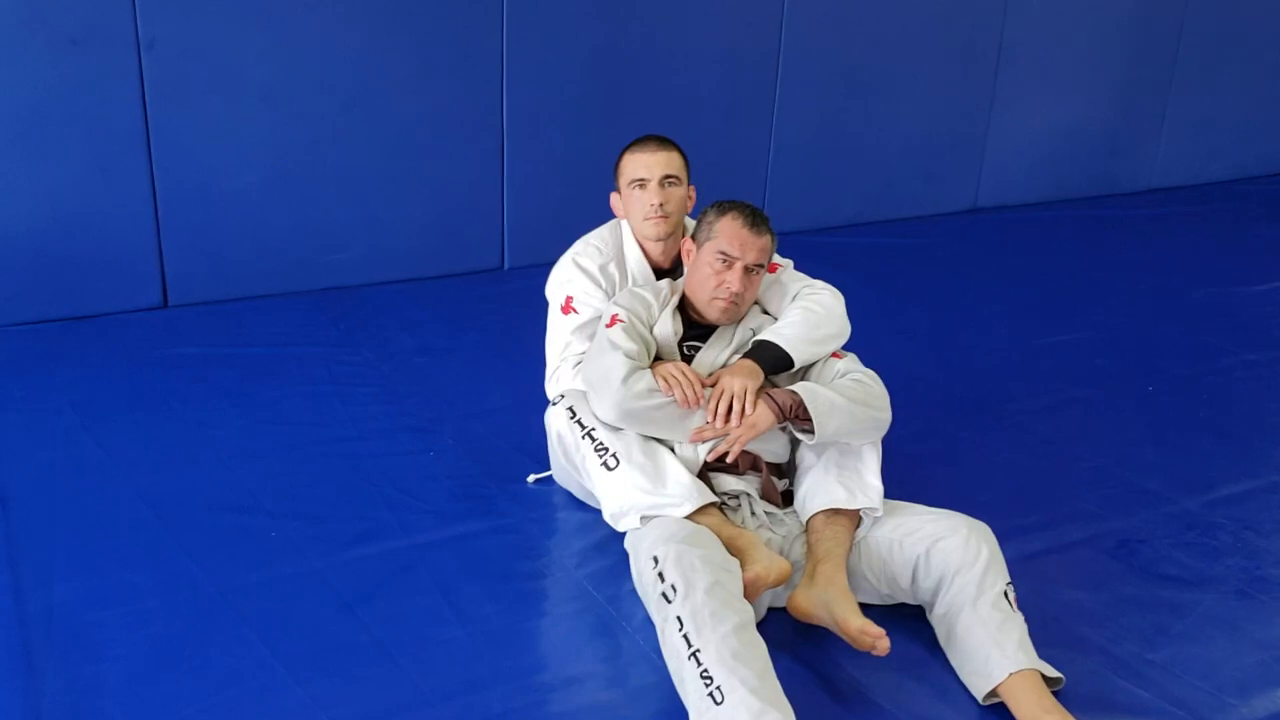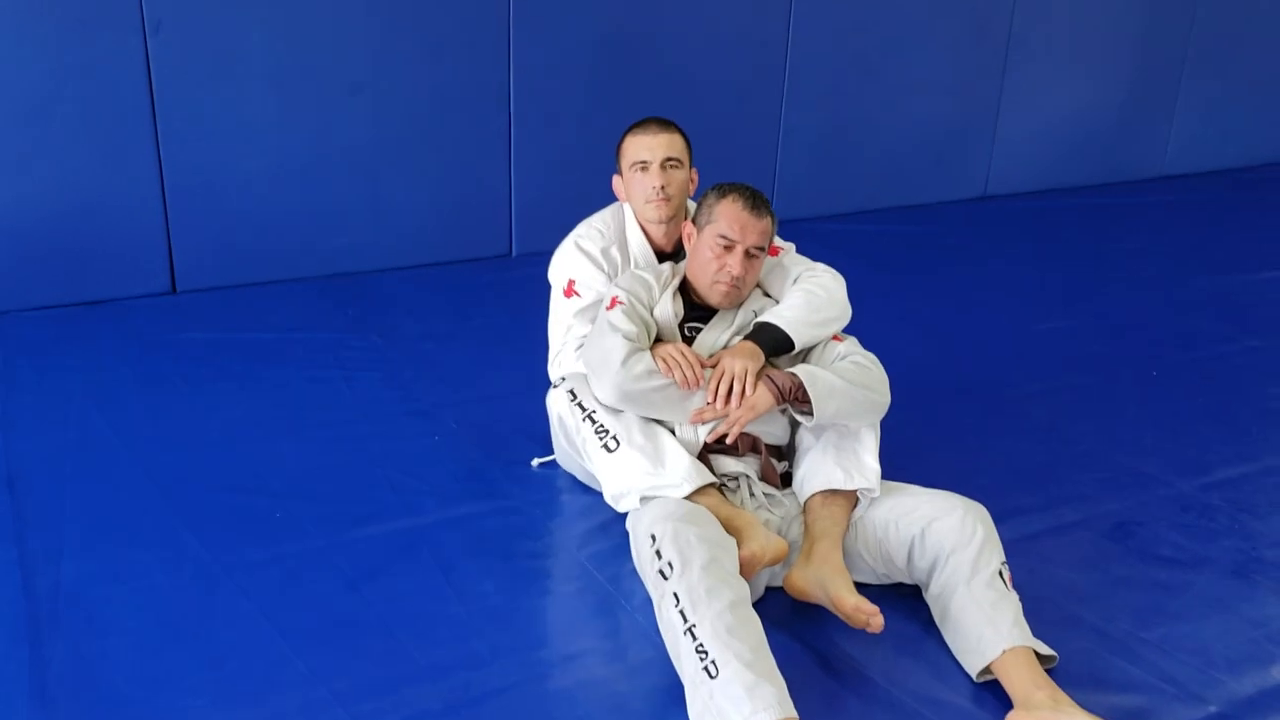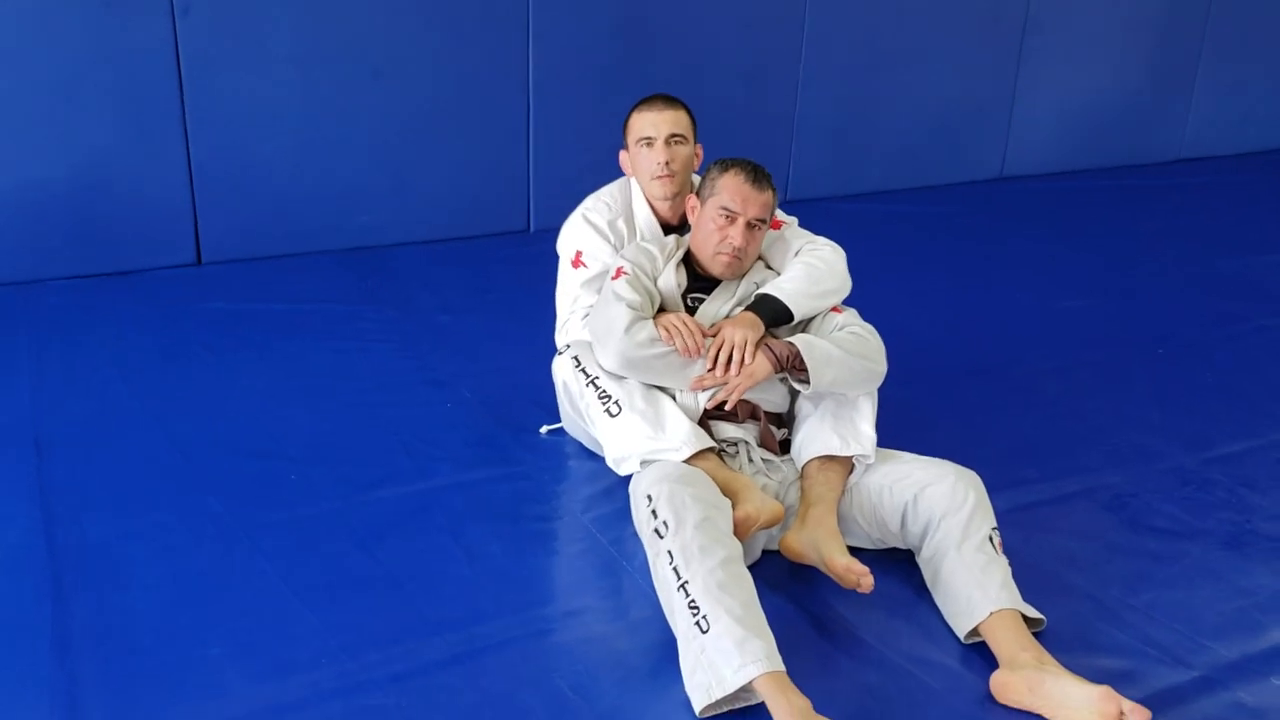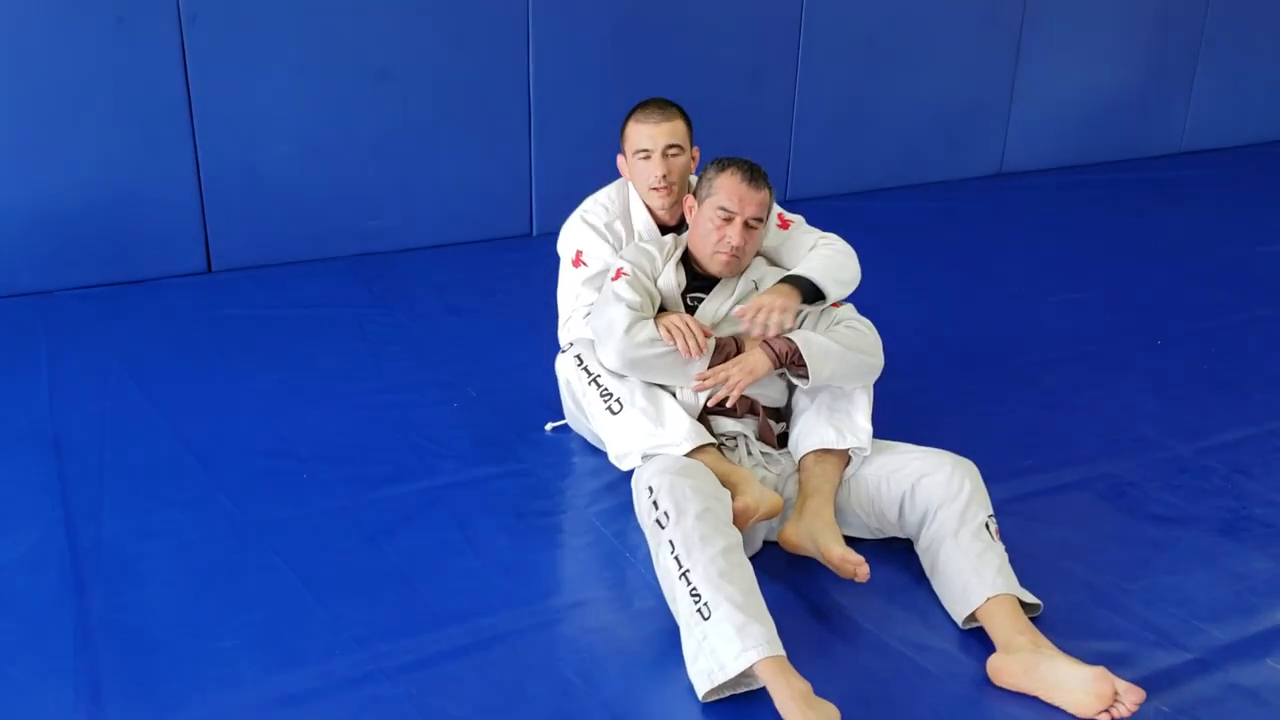
dt=0.5s
person 1, frame 1
left shoulder: (775, 333)
right shoulder: (638, 311)
left elbow: (871, 403)
right elbow: (614, 395)
left wrist: (780, 406)
right wrist: (734, 420)
left hip: (791, 518)
right hip: (688, 521)
left knee: (957, 540)
right knee: (677, 557)
person 1, frame 2
left shoulder: (777, 316)
right shoulder: (640, 293)
left elbow: (869, 385)
right elbow: (614, 377)
left wrist: (780, 387)
right wrist: (726, 404)
left hip: (792, 500)
right hip: (690, 502)
left knee: (952, 519)
right knee: (673, 537)
person 1, frame 3
right shoulder: (645, 265)
left elbow: (867, 356)
right elbow: (618, 344)
left wrist: (778, 356)
left hip: (789, 466)
right hip: (695, 470)
left knee: (947, 487)
right knee: (668, 495)
left ankle: (1025, 663)
person 1, frame 4
left shoulder: (779, 285)
right shoulder: (644, 264)
left elbow: (863, 350)
right elbow: (620, 344)
left wrist: (774, 352)
right wrist: (728, 351)
left hip: (793, 458)
right hip: (697, 464)
left knee: (945, 476)
right knee: (668, 487)
left ankle: (1021, 647)
person 2, frame 1
right shoulder: (587, 265)
left elbow: (824, 305)
right elbow: (565, 375)
left wrist: (756, 361)
right wrist: (644, 372)
left hip: (717, 432)
right hip: (625, 440)
right knee: (571, 414)
right ankle: (740, 545)
person 2, frame 2
right shoulder: (589, 250)
left elbow: (825, 290)
right elbow: (568, 356)
left wrist: (755, 344)
right wrist: (644, 353)
left hip: (718, 409)
right hip: (629, 416)
right knee: (570, 396)
right ankle: (740, 524)
person 2, frame 3
right shoulder: (597, 220)
left elbow: (827, 264)
right elbow: (575, 327)
left wrist: (756, 316)
right wrist: (646, 322)
left hip: (721, 382)
right hip: (638, 395)
right knee: (577, 363)
left ankle: (818, 522)
right ankle: (739, 489)
person 2, frame 4
right shoulder: (595, 222)
left elbow: (829, 252)
right elbow: (578, 324)
left wrist: (793, 289)
right wrist: (649, 322)
right hip: (638, 390)
right knee: (580, 360)
left ankle: (814, 512)
right ankle: (737, 481)
